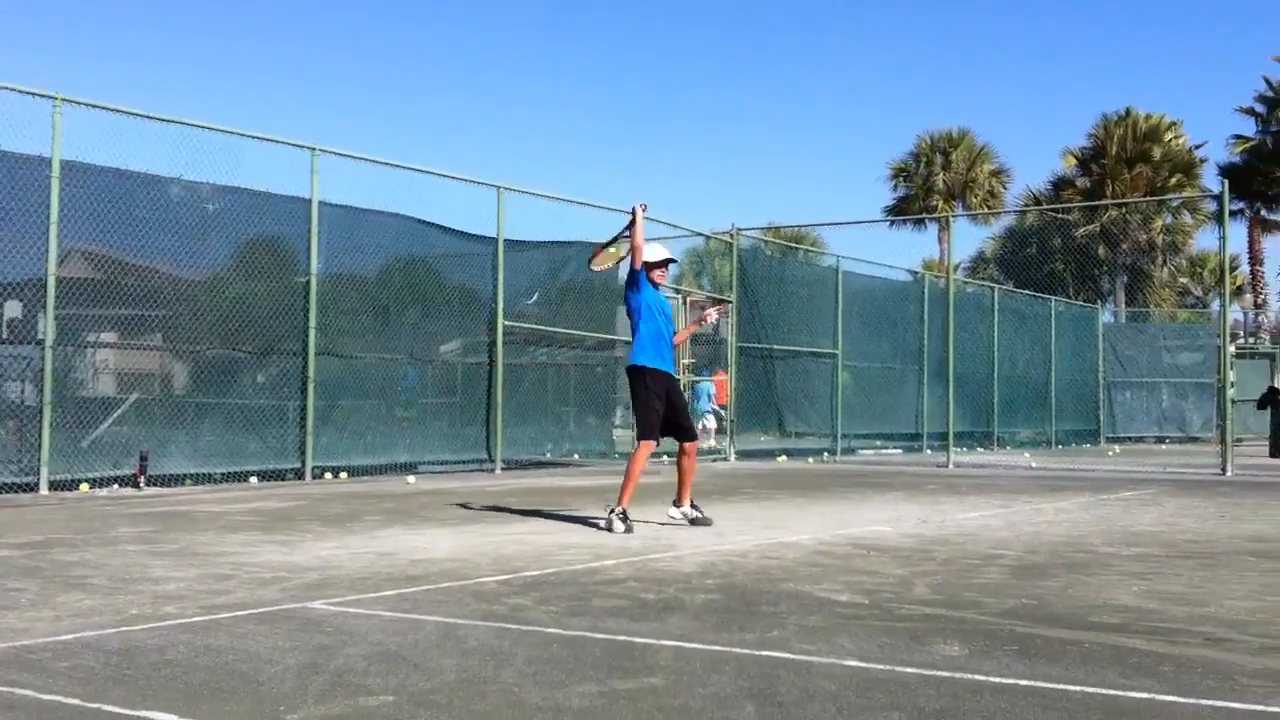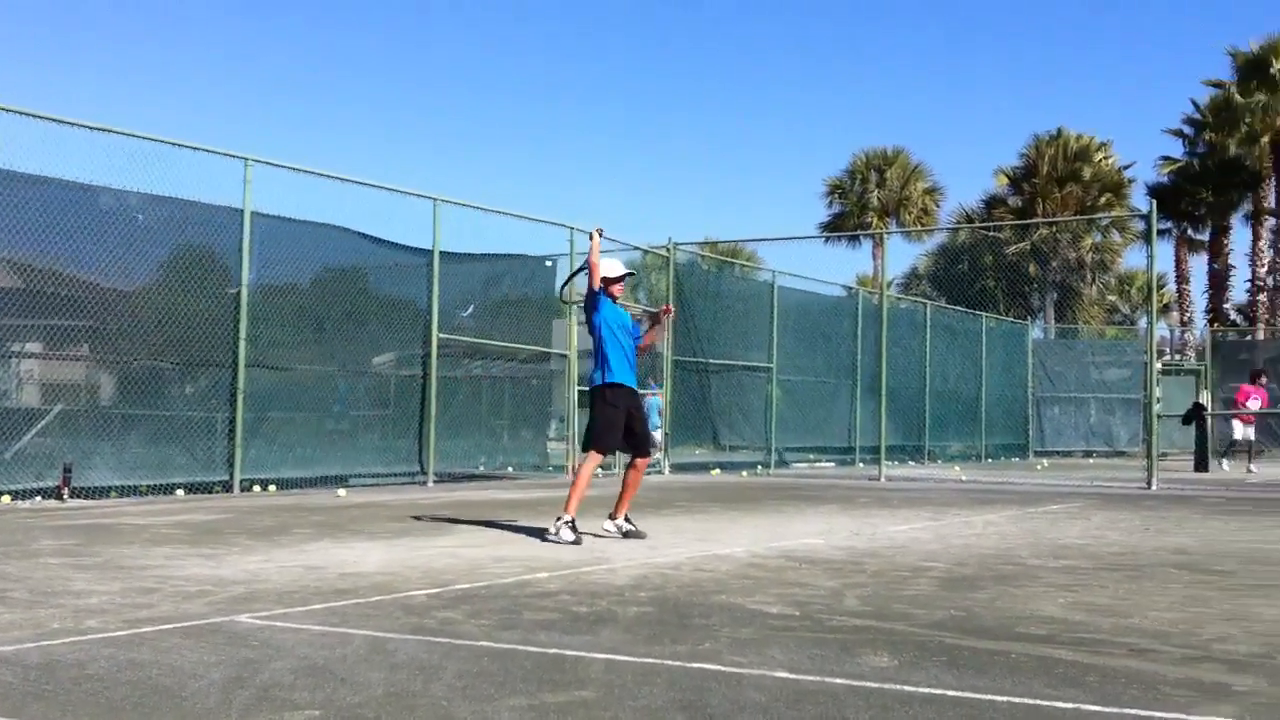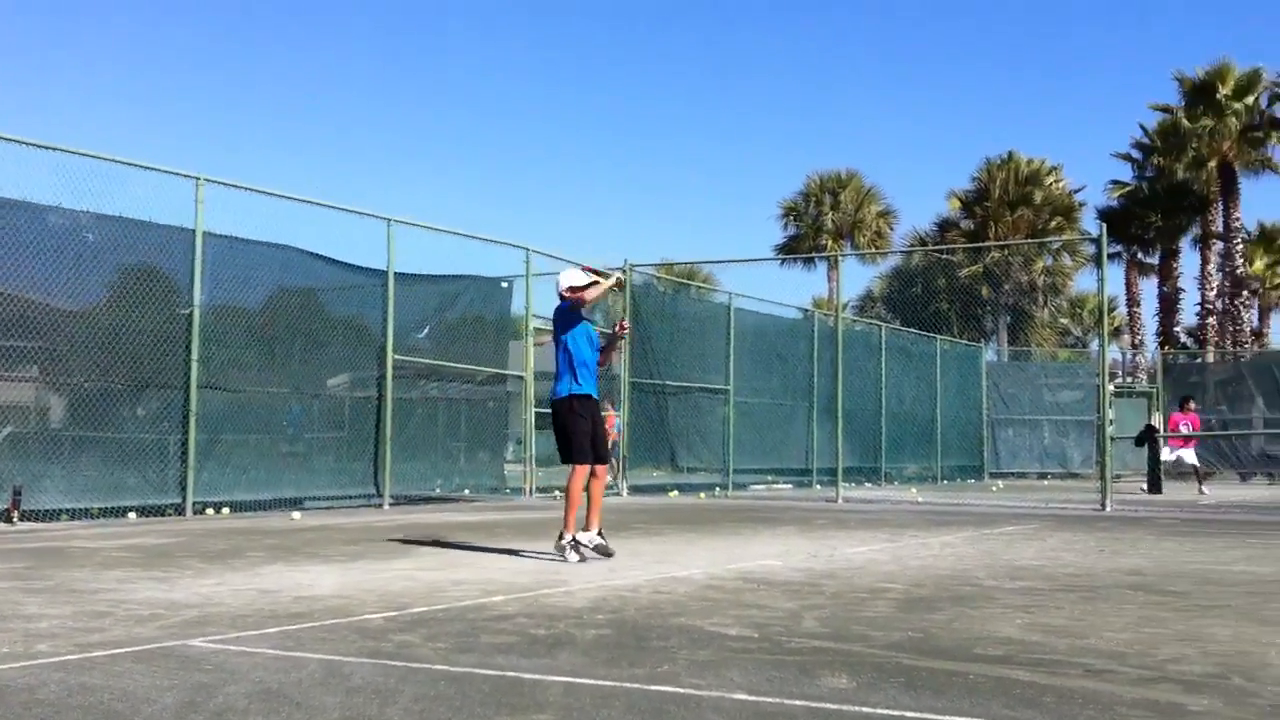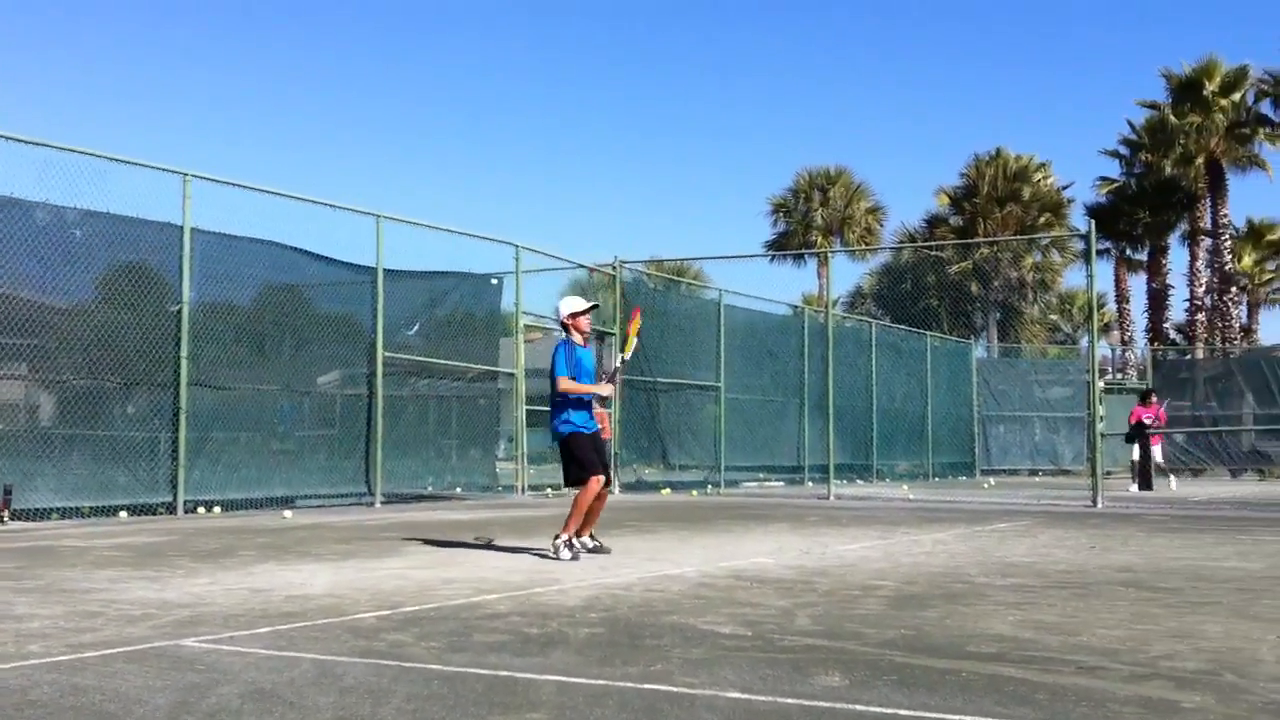
dt=0.2s
person 1, frame 1
left shoulder: (662, 302)
right shoulder: (637, 288)
right elbow: (636, 249)
left wrist: (700, 322)
right wrist: (637, 219)
left hip: (667, 376)
right hip: (645, 373)
left knee: (689, 443)
right knee: (647, 442)
left ankle: (683, 505)
right ankle: (620, 509)
person 1, frame 2
left shoulder: (623, 314)
right shoulder: (597, 304)
left elbow: (640, 342)
right elbow: (593, 269)
left wrist: (658, 322)
right wrist: (594, 240)
left hip: (629, 389)
right hip: (608, 386)
left knee: (641, 457)
right knee: (596, 454)
left ankle: (618, 518)
right ankle: (565, 520)
person 1, frame 3
left shoulder: (585, 324)
right shoulder: (564, 312)
left elbow: (600, 359)
right elbow: (588, 297)
left wrist: (616, 336)
right wrist: (611, 281)
left hip: (588, 400)
right hip: (569, 399)
left knee: (601, 466)
right knee: (582, 467)
left ankle: (591, 531)
right ankle: (566, 537)
person 1, frame 4
left shoulder: (588, 351)
right shoulder: (565, 348)
right elbow: (562, 385)
left wrist: (602, 389)
right wrist: (597, 389)
left hip: (589, 428)
right hip: (569, 427)
left knee: (604, 486)
right knee: (595, 479)
left ankle: (584, 535)
right ankle: (563, 538)
